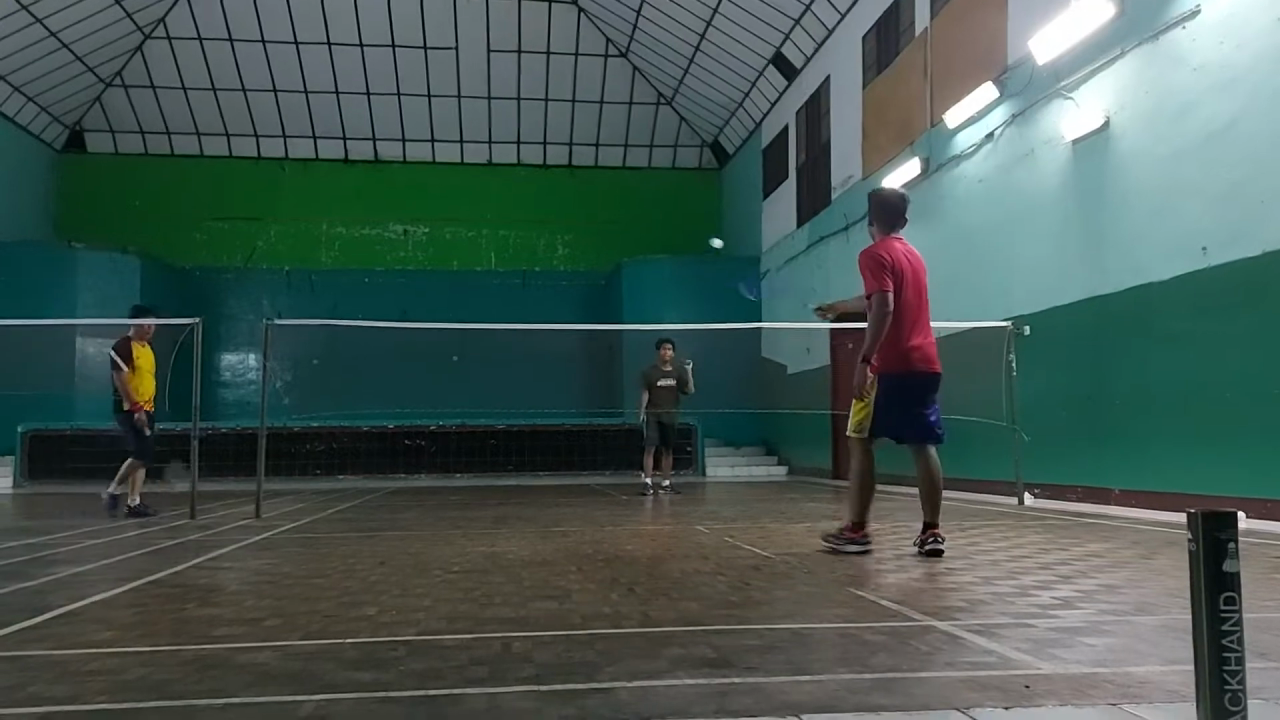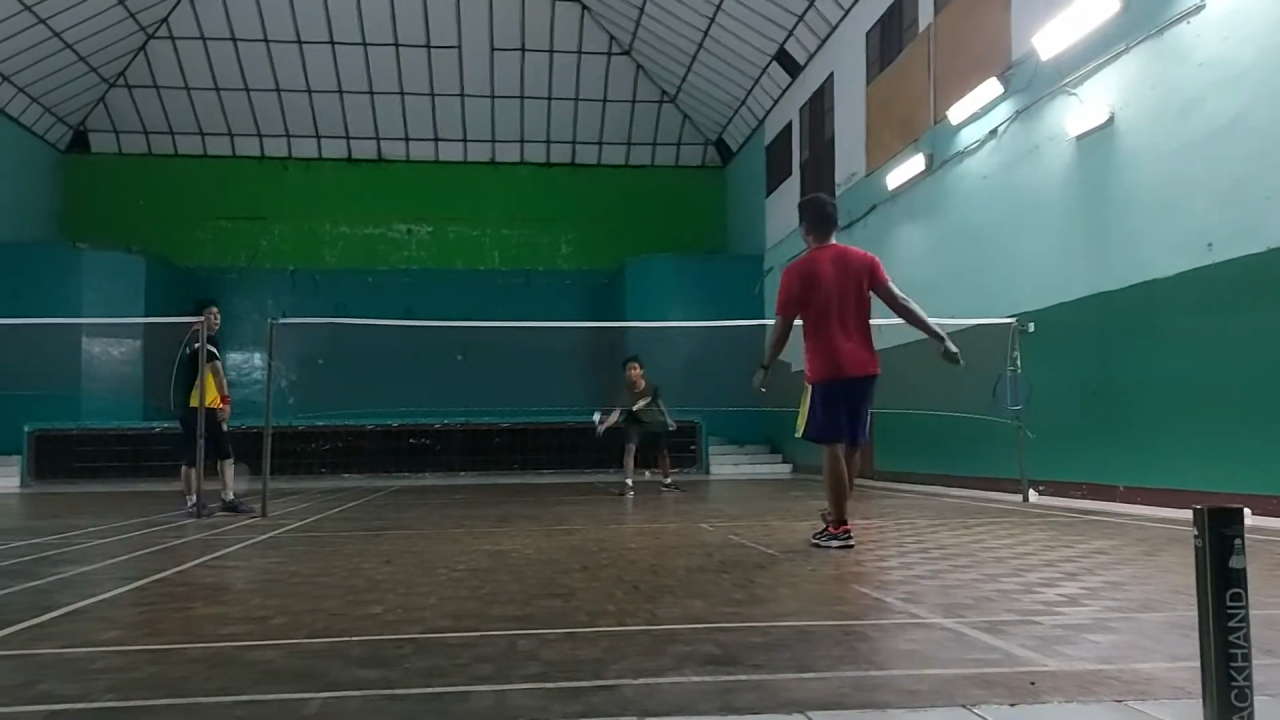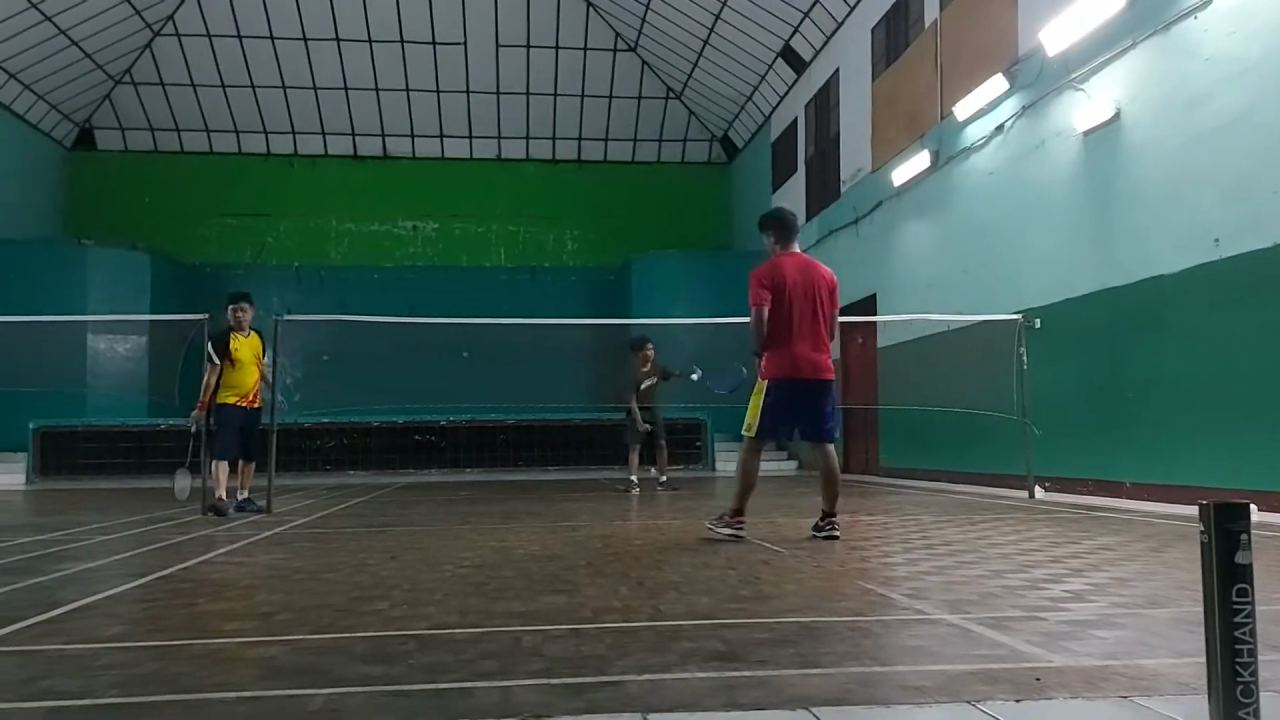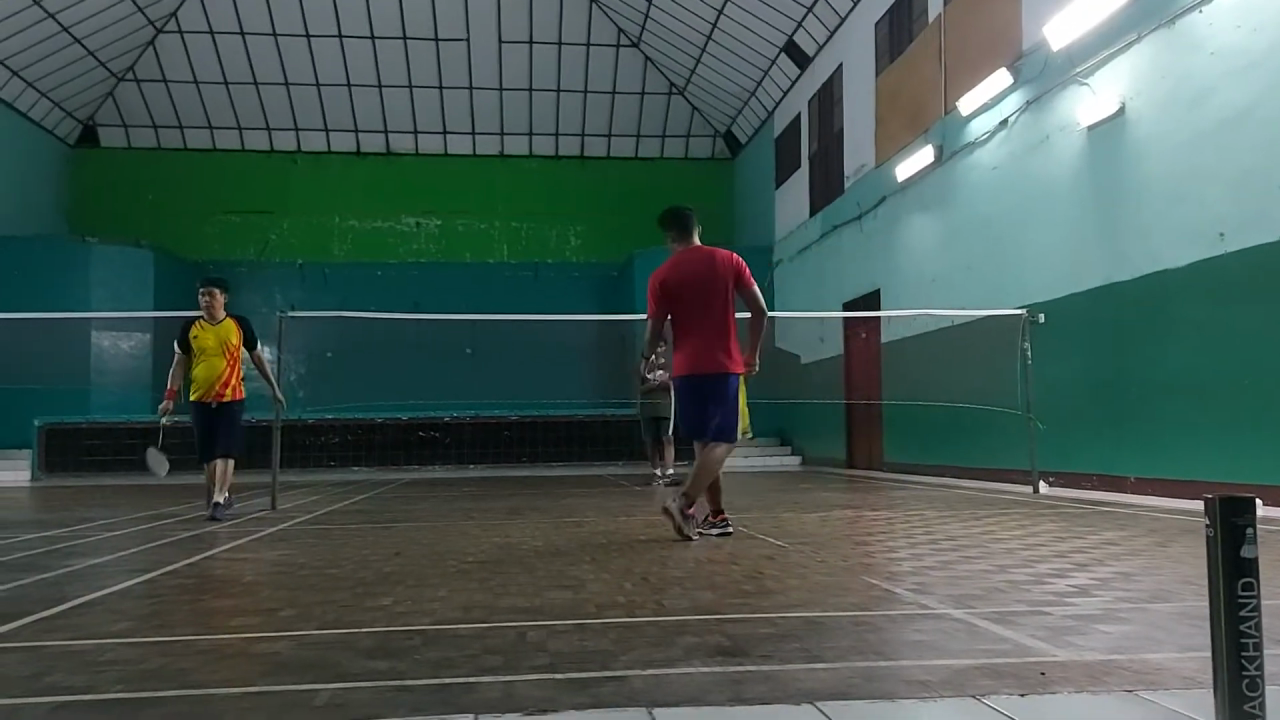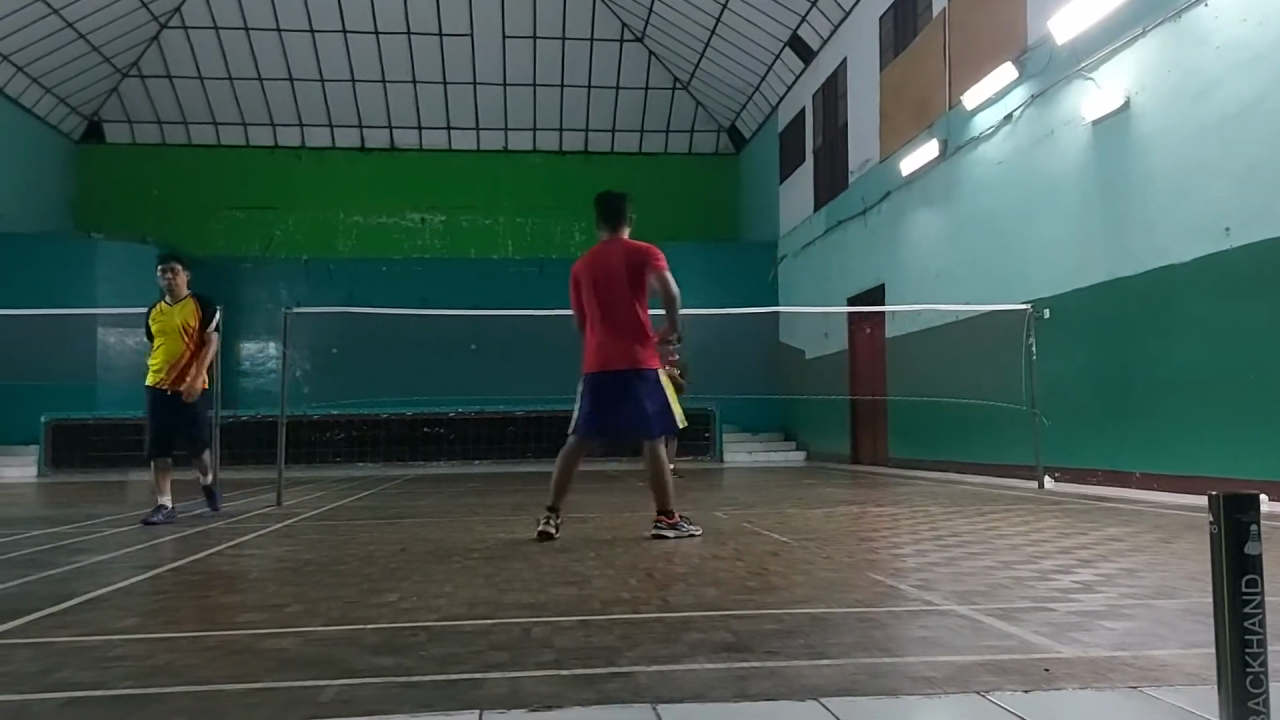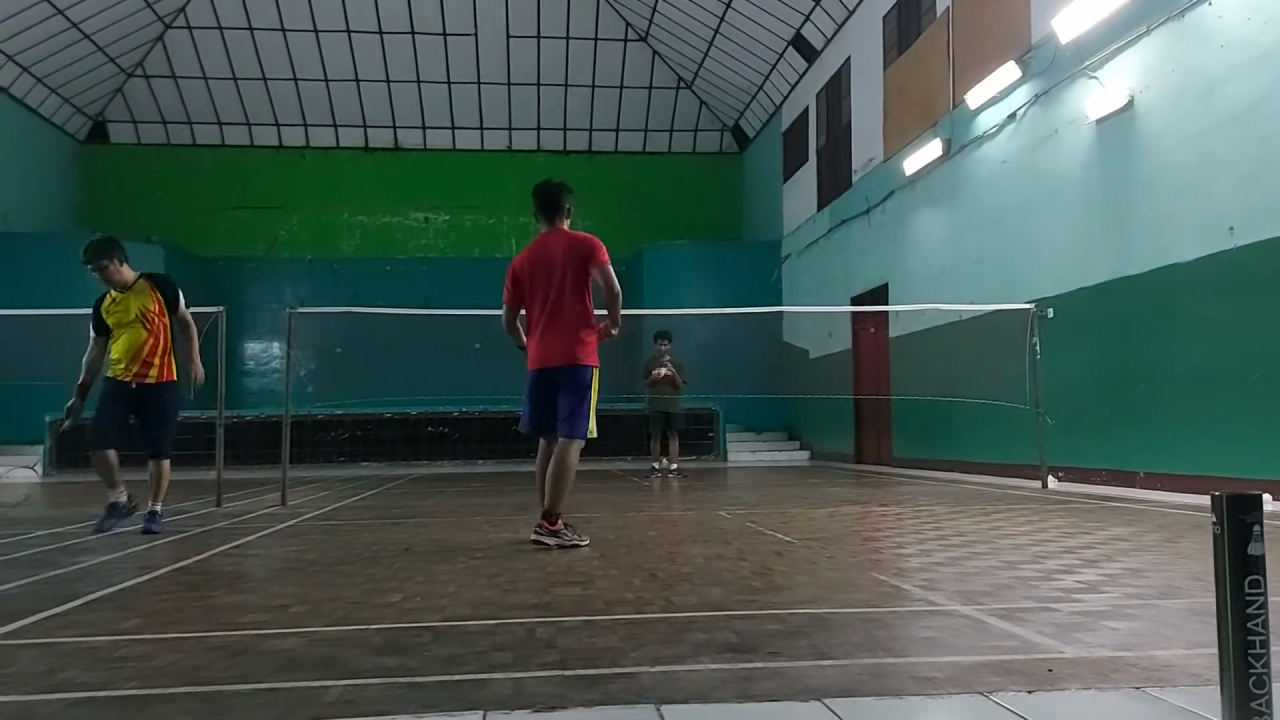
dt=0.7s
person 1, frame 1
left shoulder: (874, 254)
right shoulder: (913, 255)
left elbow: (883, 309)
left wrist: (864, 361)
right wrist: (839, 307)
left hip: (892, 366)
right hip: (926, 364)
left knee: (860, 441)
right knee: (923, 446)
left ankle: (855, 530)
right ankle: (931, 531)
person 1, frame 2
left shoulder: (796, 271)
right shoulder: (864, 261)
left elbow: (782, 328)
right elbow: (901, 304)
left wrist: (764, 368)
right wrist: (940, 339)
left hip: (826, 371)
right hip: (863, 368)
left knee: (833, 447)
right knee: (850, 445)
left ankle: (838, 527)
right ankle: (837, 515)
person 1, frame 3
left shoulder: (765, 273)
right shoulder: (826, 274)
left elbow: (760, 324)
right elbow: (831, 328)
left wrist: (761, 353)
left hip: (781, 372)
right hip: (821, 372)
left knee: (753, 442)
right knee: (824, 444)
left ankle: (736, 516)
right ankle: (829, 518)
person 1, frame 4
left shoulder: (662, 276)
right shoulder: (729, 261)
left elbow: (654, 331)
right elbow: (760, 310)
left wrist: (647, 358)
right wrist: (753, 353)
left hip: (686, 370)
right hip: (724, 366)
left knee: (704, 442)
right knee: (721, 442)
left ankle: (718, 516)
right ankle: (683, 504)
person 1, frame 5
left shoulder: (581, 266)
right shoulder: (644, 253)
right elbow: (670, 292)
right wrist: (672, 329)
left hip: (596, 366)
right hip: (638, 362)
left knee: (578, 440)
right knee: (654, 439)
left ankle: (551, 515)
right ankle: (666, 517)
person 1, frame 6
left shoulder: (521, 260)
right shoulder: (586, 245)
left elbow: (509, 320)
right elbow: (612, 290)
right wrist: (613, 323)
left hip: (540, 361)
right hip: (577, 357)
left knee: (548, 441)
right knee: (570, 440)
left ankle: (549, 519)
right ankle: (550, 523)
person 2, frame 1
left shoulder: (148, 348)
right shoulder: (122, 348)
right elbow: (120, 382)
right wrist: (136, 408)
left hip: (147, 410)
right hip: (130, 410)
left knee: (144, 456)
right knee: (141, 454)
left ankle: (134, 503)
right ankle: (113, 491)
person 2, frame 2
left shoulder: (196, 342)
right shoulder: (207, 341)
right elbow: (216, 371)
right wrist: (225, 401)
left hip: (211, 407)
right hip: (197, 408)
left knee: (225, 454)
right knee: (193, 458)
left ankle: (228, 498)
right ankle: (192, 502)
person 2, frame 3
left shoulder: (258, 338)
right shoulder: (221, 339)
right elbow: (211, 375)
right wrist: (202, 406)
left hip: (252, 405)
right hip: (227, 404)
left knee: (249, 454)
right knee: (223, 452)
left ankle: (243, 498)
right ankle: (220, 498)
person 2, frame 4
left shoulder: (240, 325)
right shoulder: (189, 328)
left elbow: (258, 358)
right elbow: (179, 365)
left wrist: (274, 388)
right wrist: (170, 397)
left hip: (231, 400)
right hip: (200, 400)
left knee: (227, 451)
right knee: (207, 455)
left ankle: (220, 501)
right ankle: (220, 496)
person 2, frame 5
left shoulder: (203, 305)
right shoulder: (153, 312)
left elbow: (211, 343)
left wrist: (197, 376)
right wrist: (157, 383)
left hip: (192, 388)
right hip: (157, 388)
left knee: (196, 444)
right knee: (158, 449)
left ankle: (206, 481)
right ankle: (165, 505)
person 2, frame 6
left shoulder: (159, 285)
right shoulder: (102, 305)
left elbow: (185, 322)
right elbow: (95, 352)
left wrist: (194, 357)
right wrist: (80, 393)
left hip: (160, 382)
right hip: (117, 382)
left knee: (158, 450)
right knee: (101, 442)
left ankle: (155, 512)
right ankle: (120, 500)
